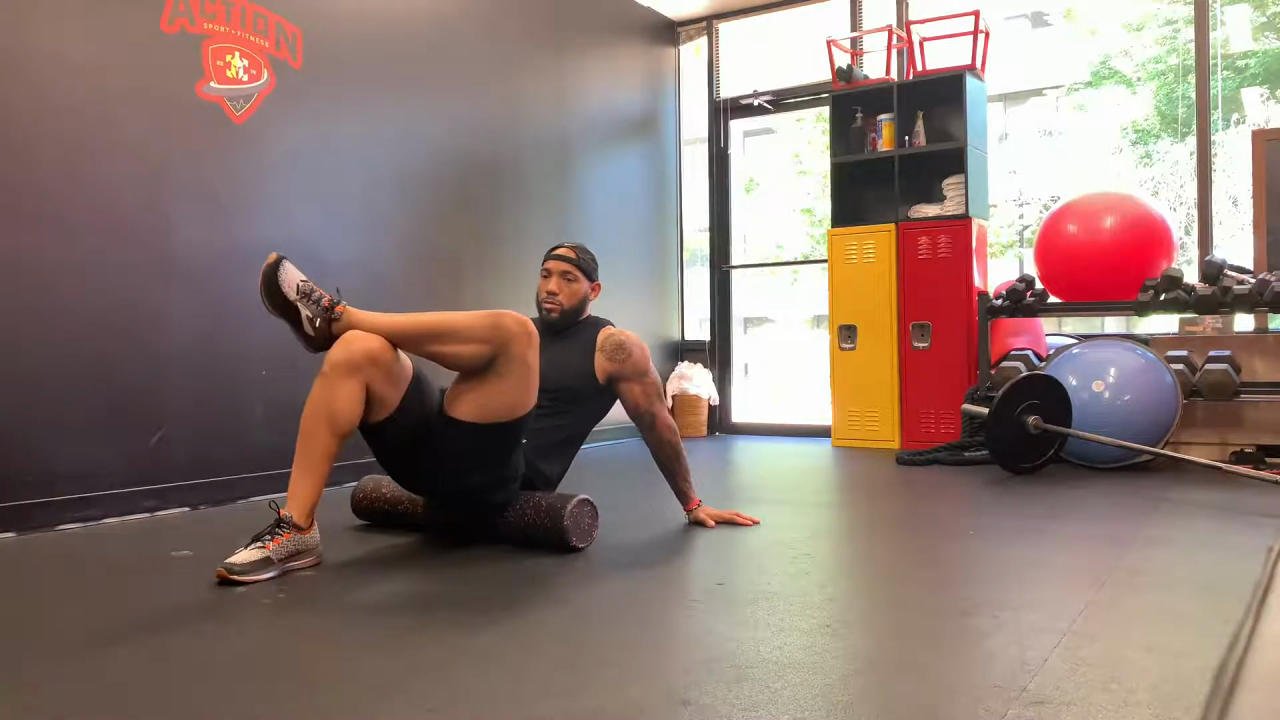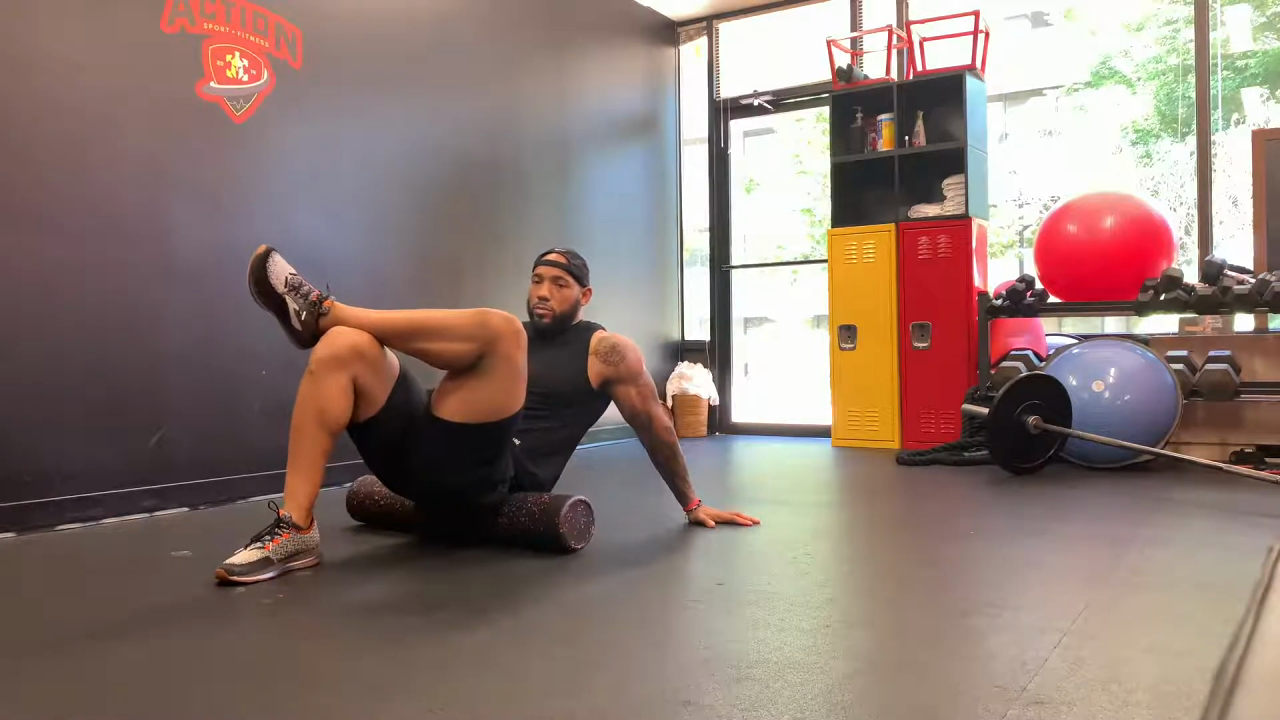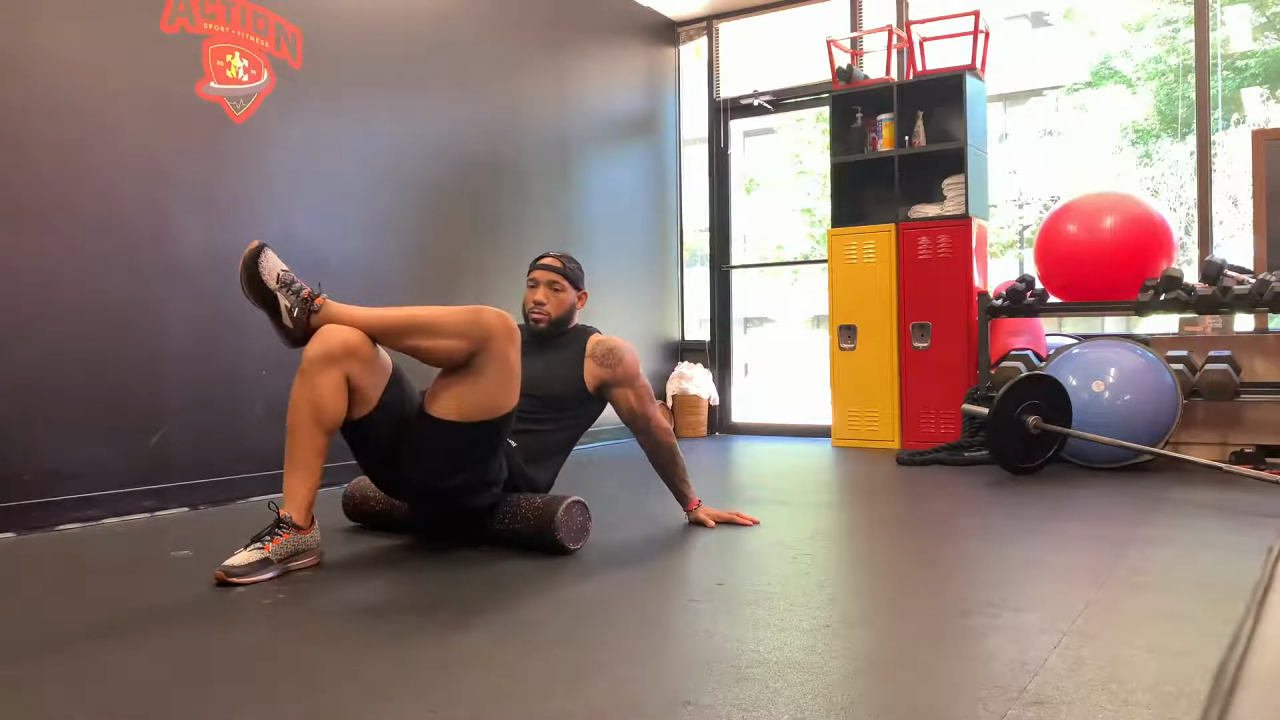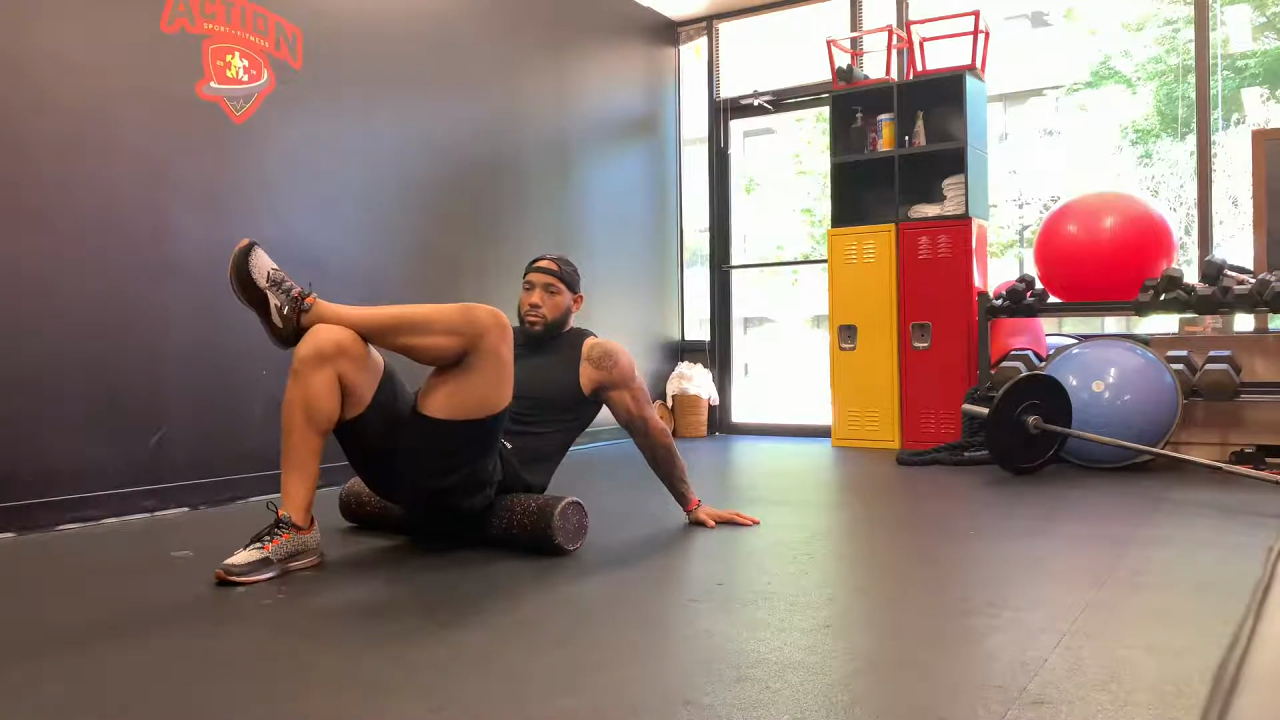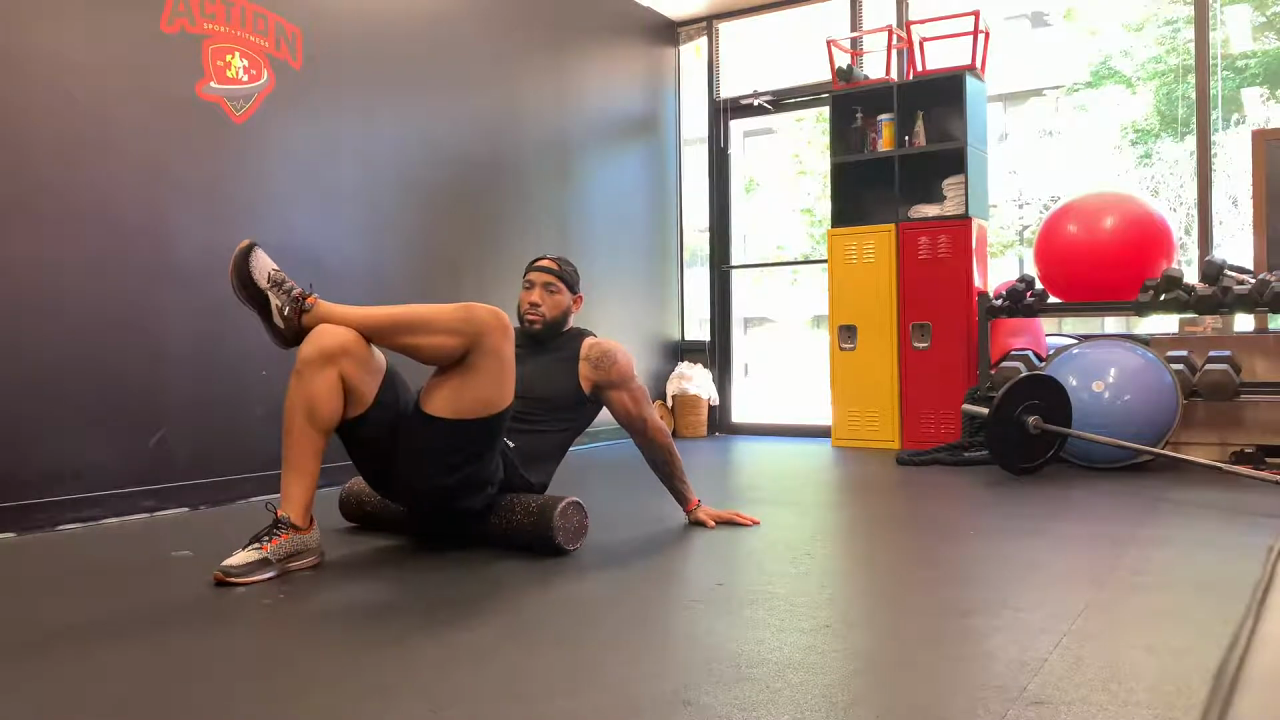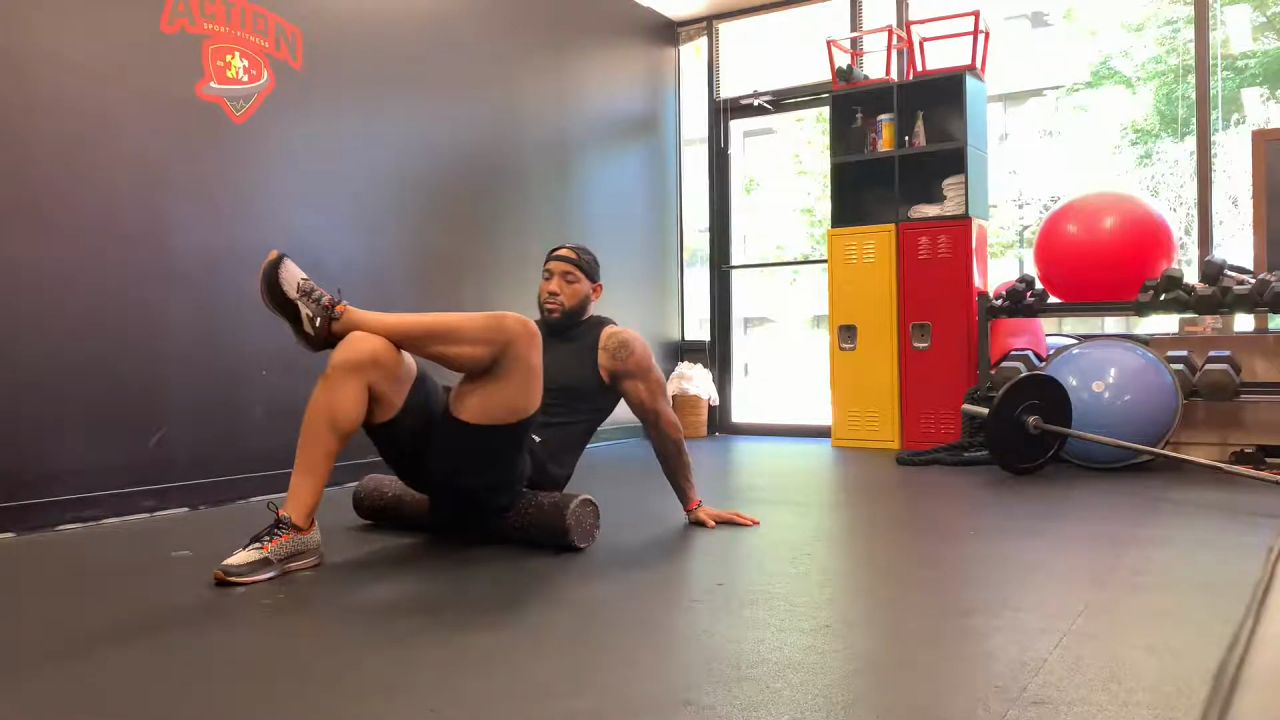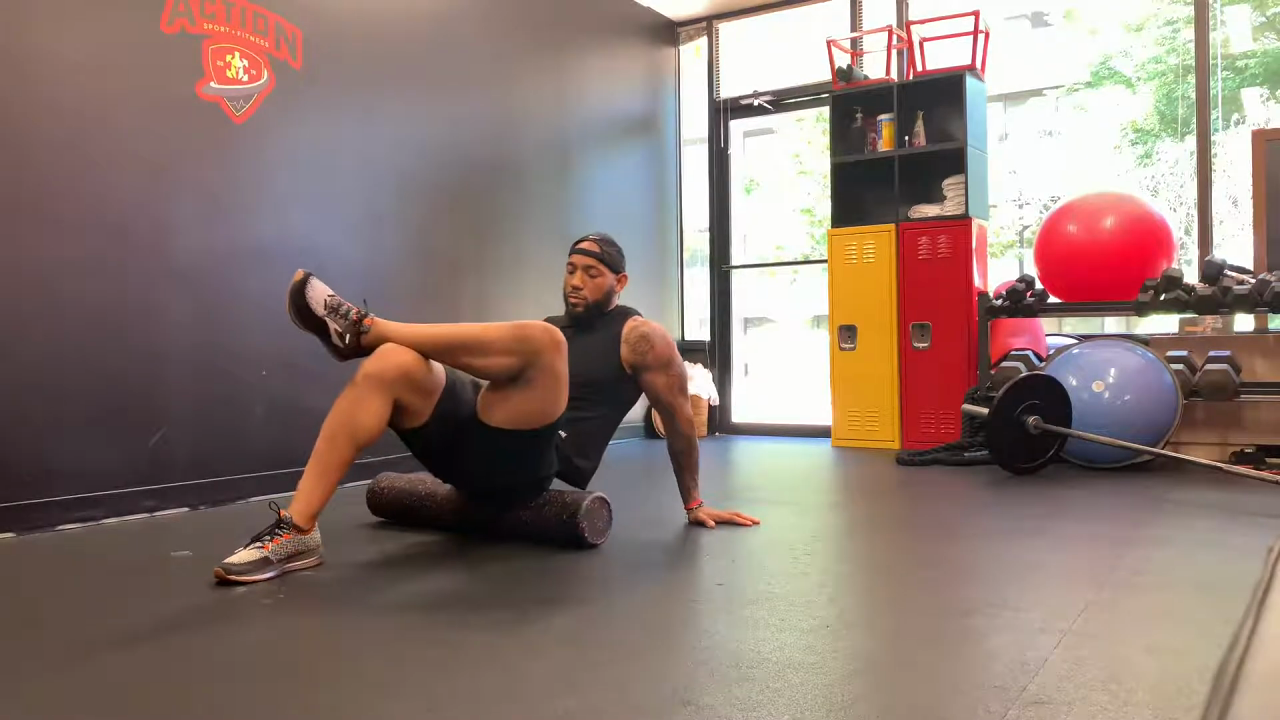
dt=0.3s
person 1, frame 1
left shoulder: (615, 348)
right shoulder: (524, 340)
left elbow: (657, 425)
left wrist: (692, 503)
left hip: (489, 470)
right hip: (436, 448)
left knee: (511, 330)
right knee: (357, 352)
left ankle: (333, 315)
right ankle: (295, 529)
person 1, frame 2
left shoulder: (607, 350)
right shoulder: (516, 342)
left elbow: (655, 426)
left wrist: (691, 503)
left hip: (479, 473)
right hip: (424, 454)
left knee: (498, 328)
right knee: (343, 347)
left ankle: (321, 311)
right ankle: (295, 529)
person 1, frame 3
left shoulder: (603, 354)
right shoulder: (511, 344)
left elbow: (653, 429)
left wrist: (692, 505)
left hip: (472, 475)
right hip: (420, 455)
left knee: (490, 325)
right knee: (335, 346)
left ankle: (312, 309)
right ankle: (295, 529)
person 1, frame 4
left shoulder: (598, 358)
right shoulder: (505, 344)
left elbow: (649, 429)
left wrist: (691, 504)
left hip: (466, 475)
right hip: (410, 456)
left knee: (484, 323)
right knee: (326, 344)
left ankle: (303, 308)
right ankle: (294, 530)
person 1, frame 5
left shoulder: (596, 357)
right shoulder: (505, 345)
left elbow: (649, 429)
left wrist: (690, 504)
left hip: (467, 474)
right hip: (413, 454)
left knee: (486, 322)
right knee: (329, 346)
left ankle: (303, 310)
right ankle: (294, 530)
person 1, frame 6
left shoulder: (616, 345)
right shoulder: (532, 337)
left elbow: (662, 421)
left wrist: (692, 502)
left hip: (495, 469)
right hip: (441, 451)
left knee: (514, 331)
right knee: (362, 353)
left ankle: (336, 315)
right ankle: (295, 530)
person 1, frame 7
left shoulder: (640, 337)
right shoulder: (556, 327)
left elbow: (678, 416)
left wrist: (693, 502)
left hip: (523, 464)
right hip: (472, 442)
left knee: (540, 339)
right knee: (392, 365)
left ankle: (364, 328)
right ankle: (297, 530)
